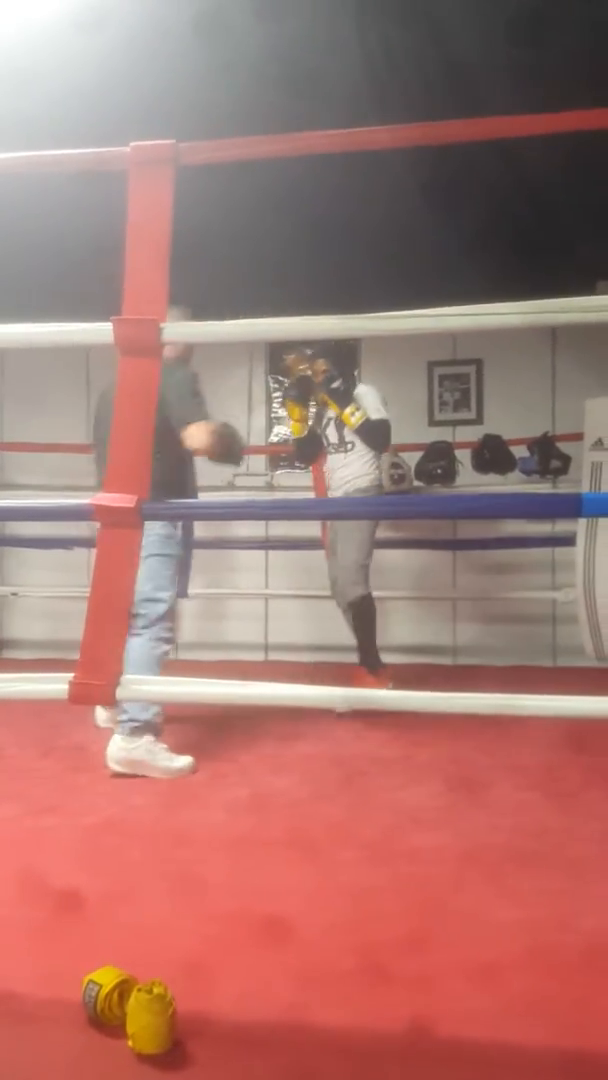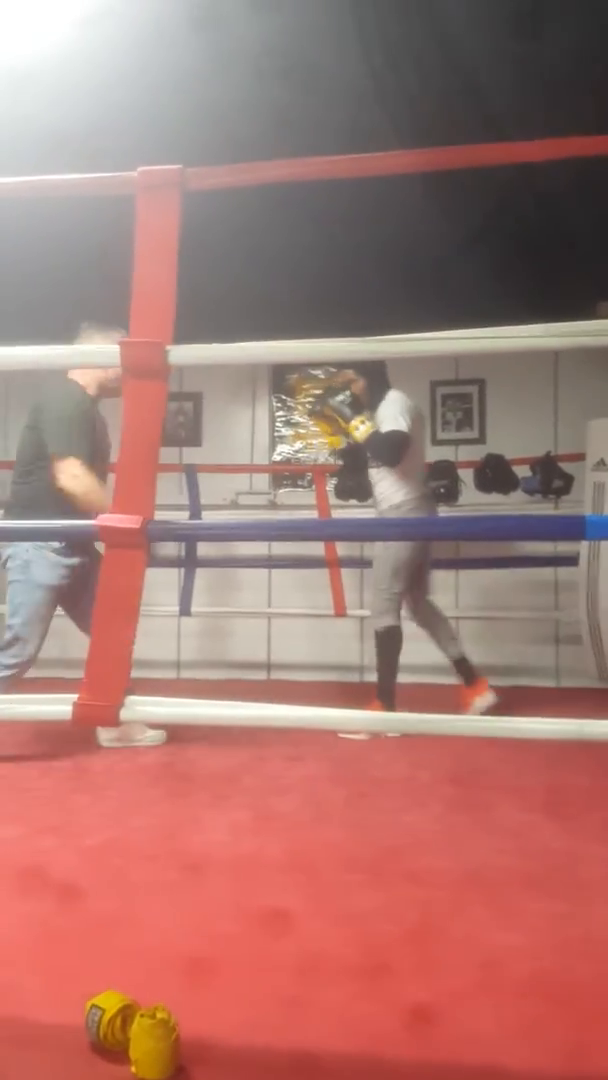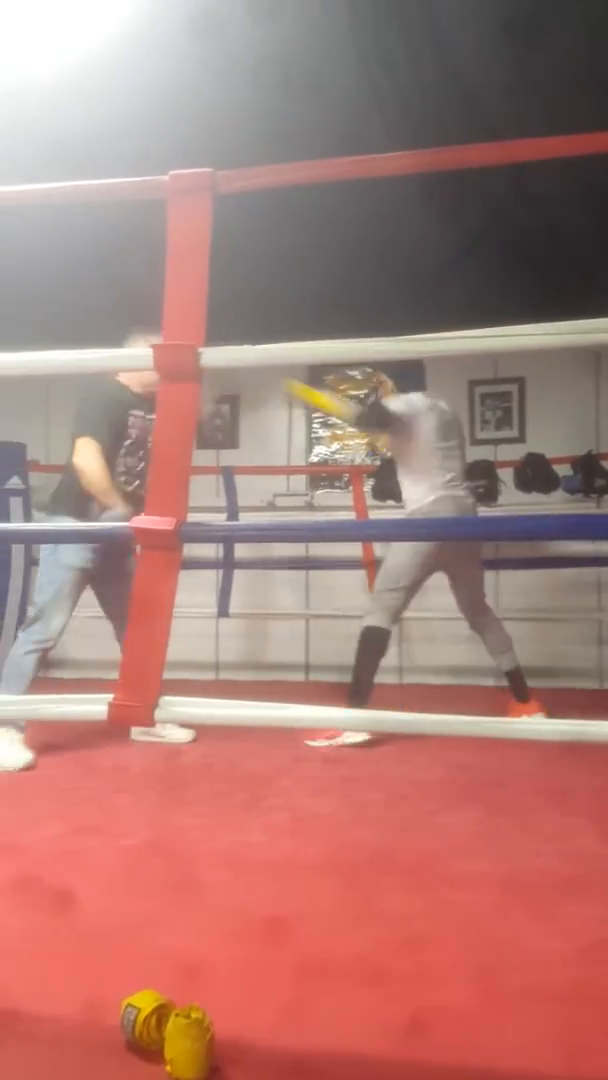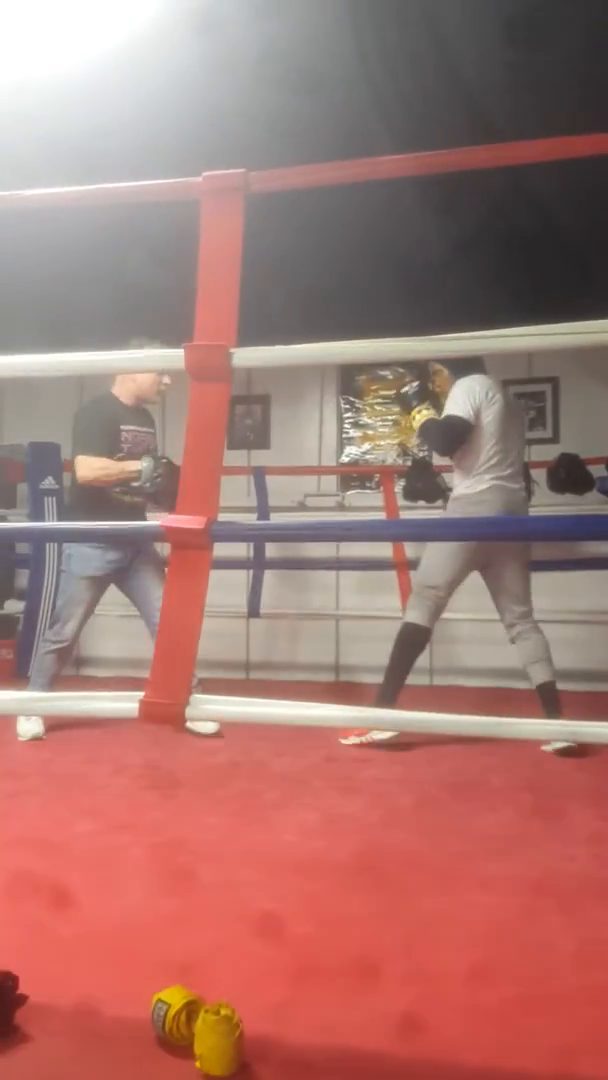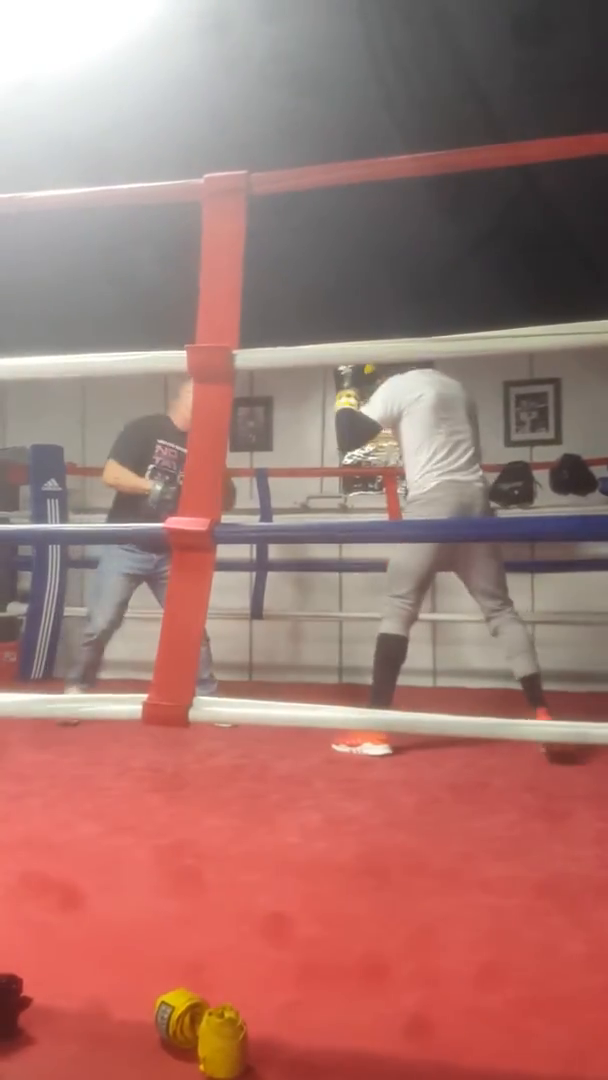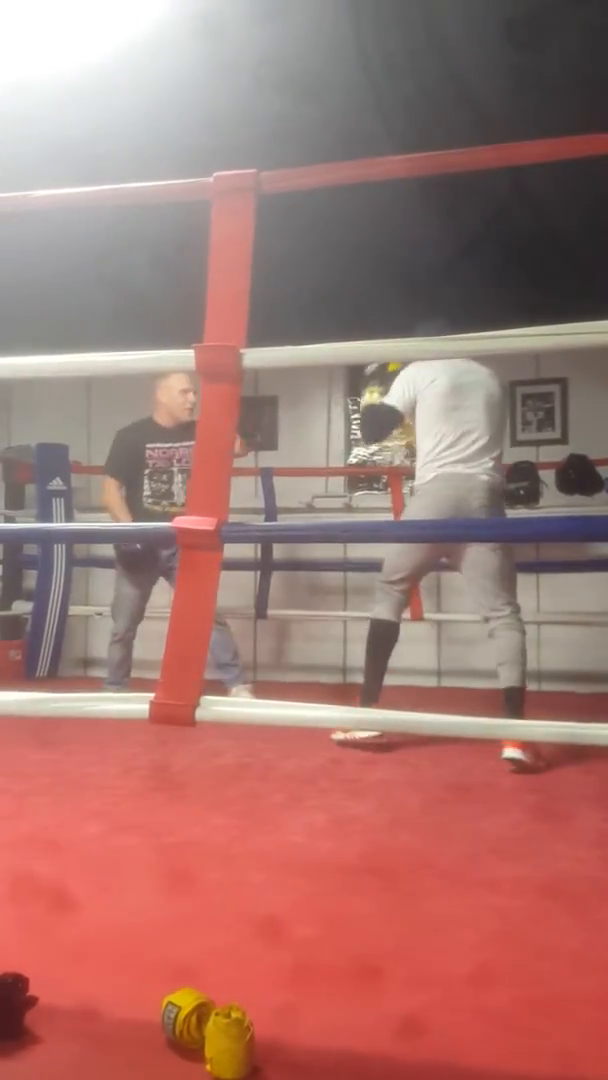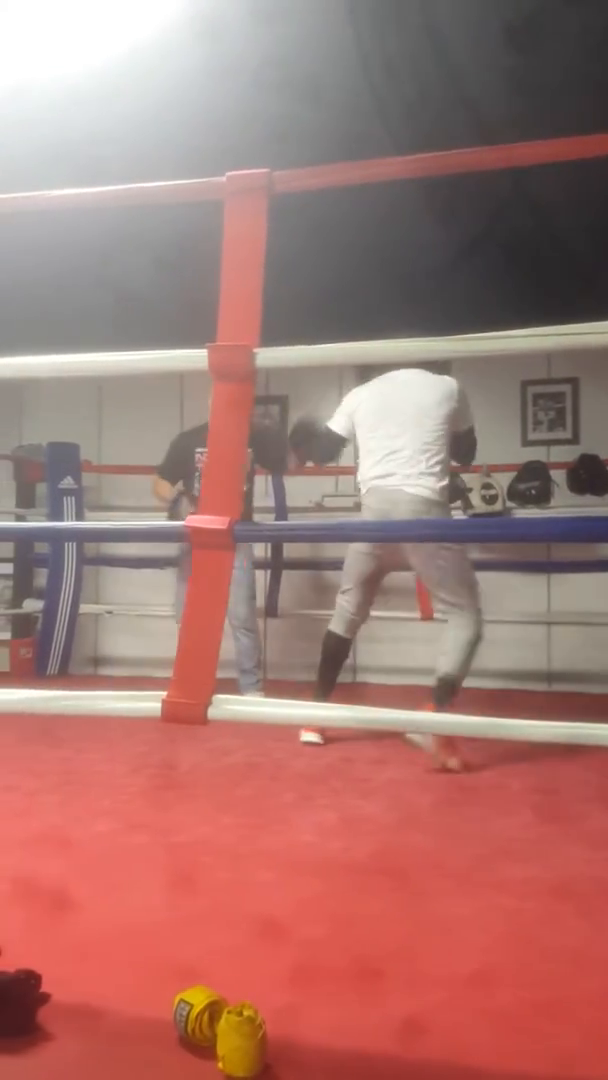
dt=0.5s
person 1, frame 1
left shoulder: (364, 394)
right shoulder: (323, 407)
left elbow: (380, 440)
right elbow: (305, 455)
left wrist: (343, 404)
right wrist: (296, 408)
left hip: (362, 497)
right hip: (337, 501)
left knee: (352, 578)
right knee: (341, 586)
left ankle: (373, 673)
right ankle: (370, 667)
person 1, frame 2
left shoulder: (394, 402)
right shoulder: (376, 410)
left elbow: (390, 452)
right elbow: (361, 458)
left wrist: (352, 418)
right wrist: (338, 421)
left hip: (404, 515)
right hip: (401, 515)
left knee: (383, 605)
right knee: (418, 602)
left ankle: (385, 708)
right ankle: (474, 686)
person 1, frame 3
left shoulder: (411, 404)
right shoulder: (444, 410)
left elbow: (372, 418)
left hip: (428, 518)
right hip: (462, 515)
left knee: (382, 606)
right knee: (478, 611)
right ankle: (525, 702)
person 1, frame 4
left shoulder: (469, 387)
right shoulder: (507, 398)
left elbow: (445, 441)
left wrist: (418, 408)
left hip: (475, 508)
right hip: (512, 511)
left knee: (423, 604)
right knee: (520, 618)
left ankle: (381, 712)
right ankle: (554, 721)
person 1, frame 5
left shoulder: (397, 385)
right shoulder: (455, 388)
left elbow: (350, 438)
left wrist: (348, 393)
left hip: (433, 504)
right hip: (476, 502)
left knee: (398, 609)
right knee: (500, 608)
left ankle: (376, 729)
right ankle: (539, 714)
person 1, frame 6
left shoulder: (418, 372)
right shoulder: (489, 378)
left elbow: (374, 430)
left hip: (435, 496)
right hip: (483, 498)
left knee: (390, 593)
right knee: (502, 612)
left ankle: (367, 712)
person 1, frame 7
left shoulder: (361, 394)
right shoulder: (448, 387)
left elbow: (322, 452)
right elbow: (465, 453)
left wrist: (308, 433)
left hip: (376, 509)
right hip: (425, 510)
left knee: (348, 609)
right knee: (464, 615)
person 2, frame 1
right shoulder: (174, 374)
left elbow: (107, 443)
right elbow: (199, 438)
right wrist: (227, 440)
right hip: (145, 517)
left knee: (135, 615)
right knee: (154, 622)
left ankle: (115, 704)
right ankle: (133, 737)
person 2, frame 2
left shoulder: (84, 406)
right shoulder: (67, 400)
right elbow: (71, 478)
left hip: (70, 545)
right hip: (38, 546)
left ankle: (114, 723)
person 2, frame 3
left shoulder: (148, 404)
right shoulder: (106, 397)
right elbow: (86, 458)
right wrist: (118, 513)
left hip: (114, 538)
right hip: (73, 531)
right knee: (45, 630)
person 2, frame 4
left shoulder: (146, 419)
right shoulder: (96, 413)
right elbow: (87, 471)
left wrist: (168, 487)
right wrist: (143, 467)
left hip: (135, 541)
right hip: (90, 542)
right knee: (64, 630)
person 2, frame 5
right shoulder: (143, 430)
left elbow: (225, 502)
right elbow: (111, 475)
left wrist: (224, 487)
right wrist: (156, 488)
left hip: (169, 552)
right hip: (124, 547)
right knee: (99, 626)
left ankle: (206, 698)
right ankle: (79, 688)
person 2, frame 6
left shoulder: (197, 433)
right shoulder: (132, 437)
left elbow: (239, 448)
right elbow: (111, 490)
right hip: (141, 546)
left knee: (209, 616)
right knee: (123, 626)
left ankle: (238, 687)
right ankle: (115, 692)
person 2, frame 7
left shoulder: (255, 437)
right shoulder: (189, 440)
left elbow: (285, 462)
right elbow: (159, 485)
right wrist: (175, 500)
left hip: (237, 542)
left knee: (242, 618)
left ankle: (252, 692)
